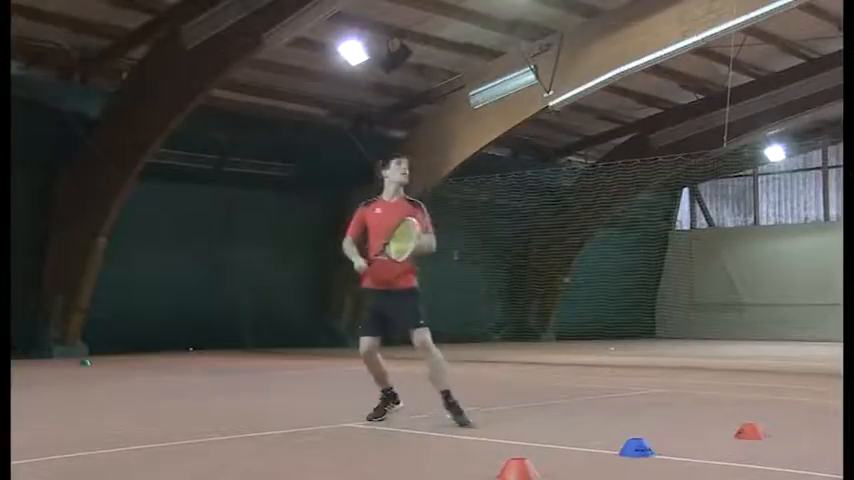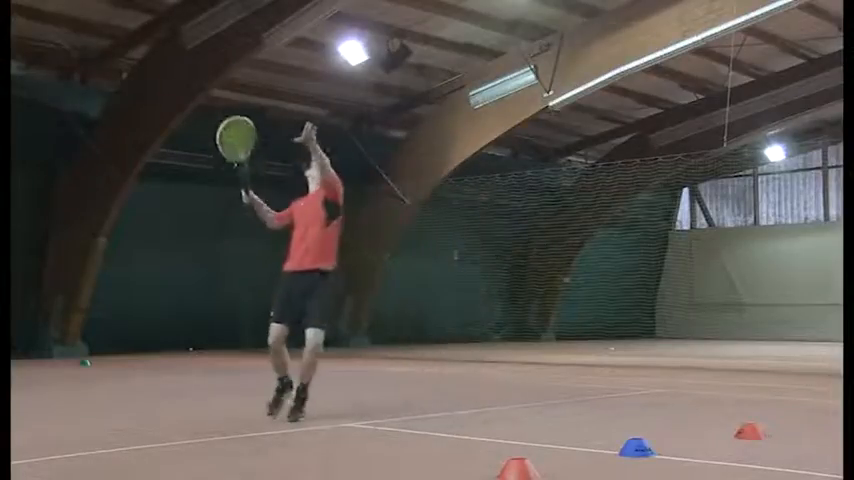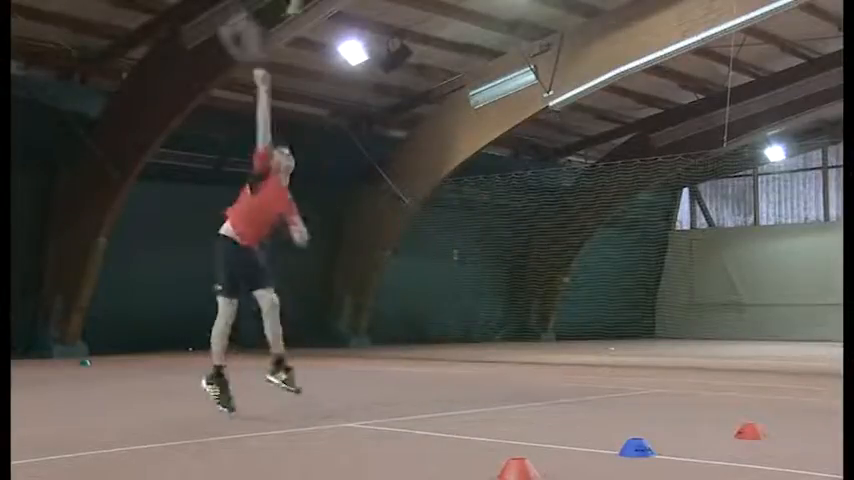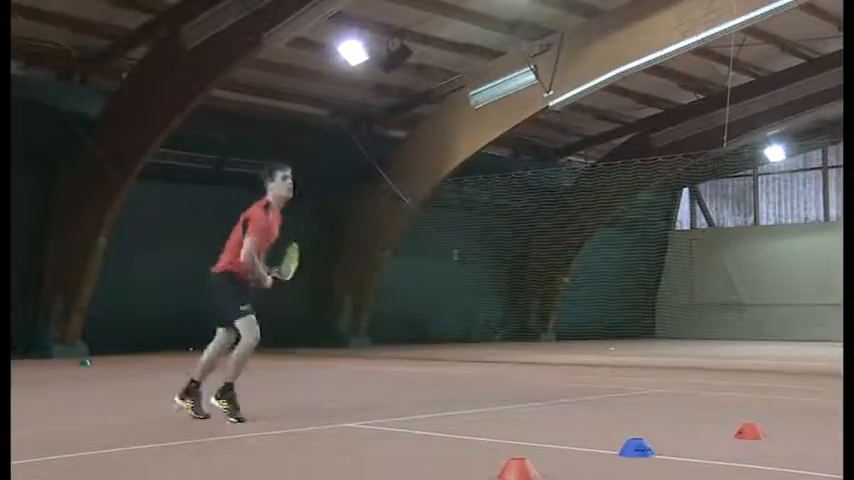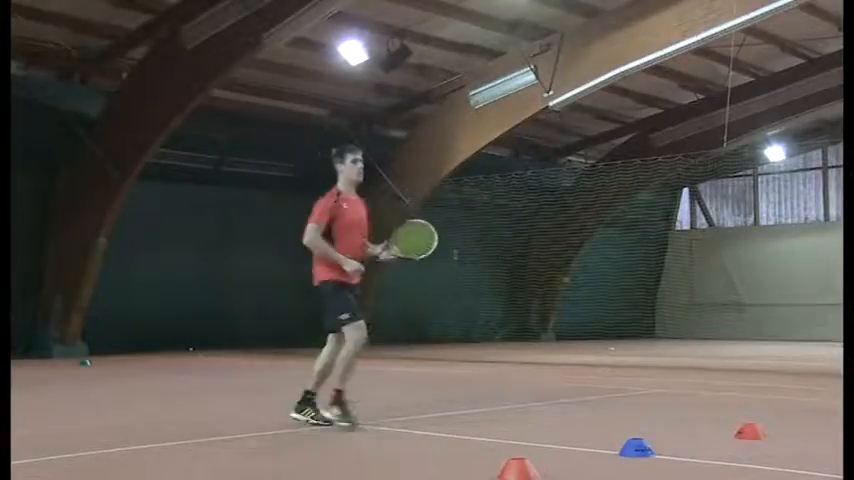
dt=0.5s
person 1, frame 1
left shoulder: (415, 207)
right shoulder: (367, 208)
left elbow: (430, 244)
right elbow: (348, 242)
right wrist: (356, 259)
left hip: (404, 288)
right hip: (374, 288)
left knee: (424, 343)
right knee: (367, 350)
left ankle: (449, 402)
right ankle: (389, 397)
person 1, frame 2
left shoulder: (331, 193)
right shoulder: (298, 205)
left elbow: (326, 168)
right elbow: (273, 221)
left wrist: (312, 143)
right wrist: (255, 202)
left hip: (320, 276)
right hip: (291, 276)
left knee: (314, 341)
right knee: (275, 338)
left ankle: (301, 395)
right ankle: (283, 384)
person 1, frame 3
left shoulder: (286, 200)
right shoulder: (263, 176)
left elbow: (299, 233)
right elbow: (263, 138)
left wrist: (298, 233)
right wrist: (263, 90)
left hip: (250, 251)
right hip: (230, 244)
left knee: (271, 303)
right knee: (227, 313)
left ankle: (279, 366)
right ankle: (216, 376)
person 1, frame 4
left shoulder: (274, 214)
right shoulder: (260, 214)
right elbow: (246, 256)
left wrist: (262, 274)
right wrist: (264, 278)
left hip: (240, 279)
right hip: (230, 276)
left knee: (223, 341)
right knee: (251, 335)
left ankle: (188, 394)
right ankle: (225, 393)
person 1, frame 5
left shoulder: (359, 203)
right shoulder: (330, 201)
right elbow: (309, 238)
left wrist: (379, 251)
right wrist: (344, 262)
left hip: (350, 282)
right hip: (332, 280)
left knee: (337, 344)
right knee: (358, 335)
left ankle: (305, 403)
right ankle: (337, 401)
